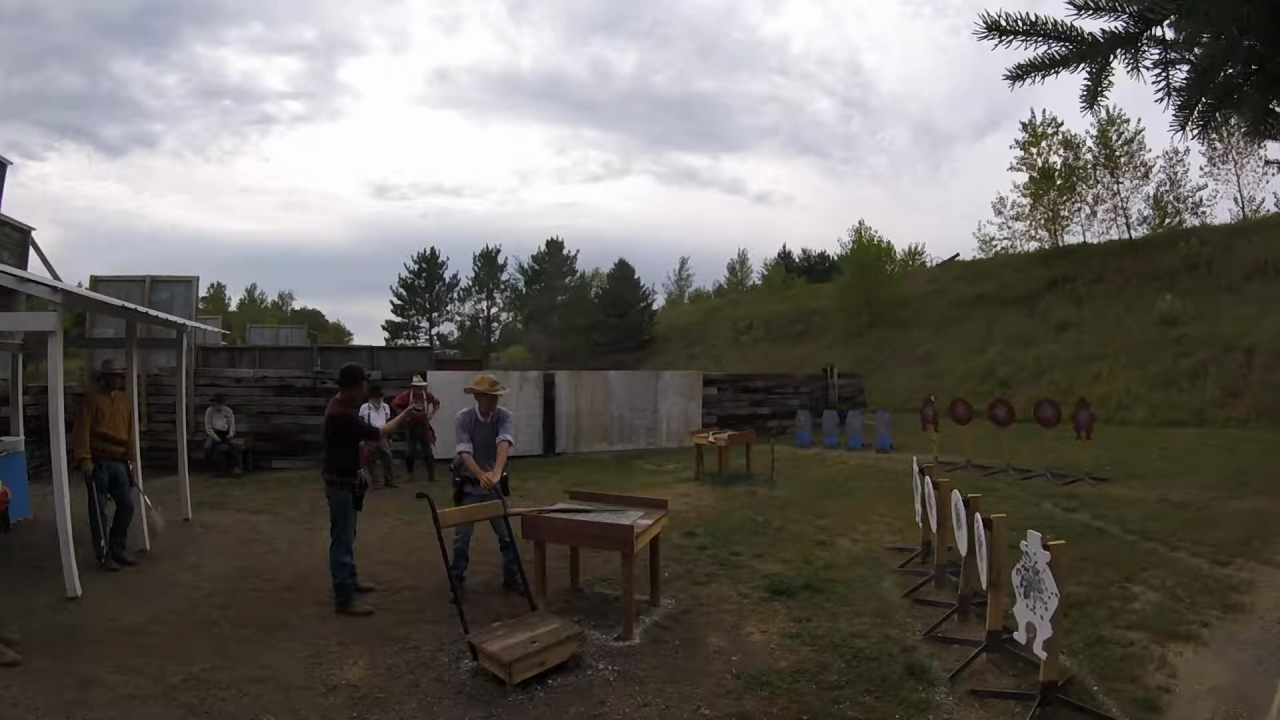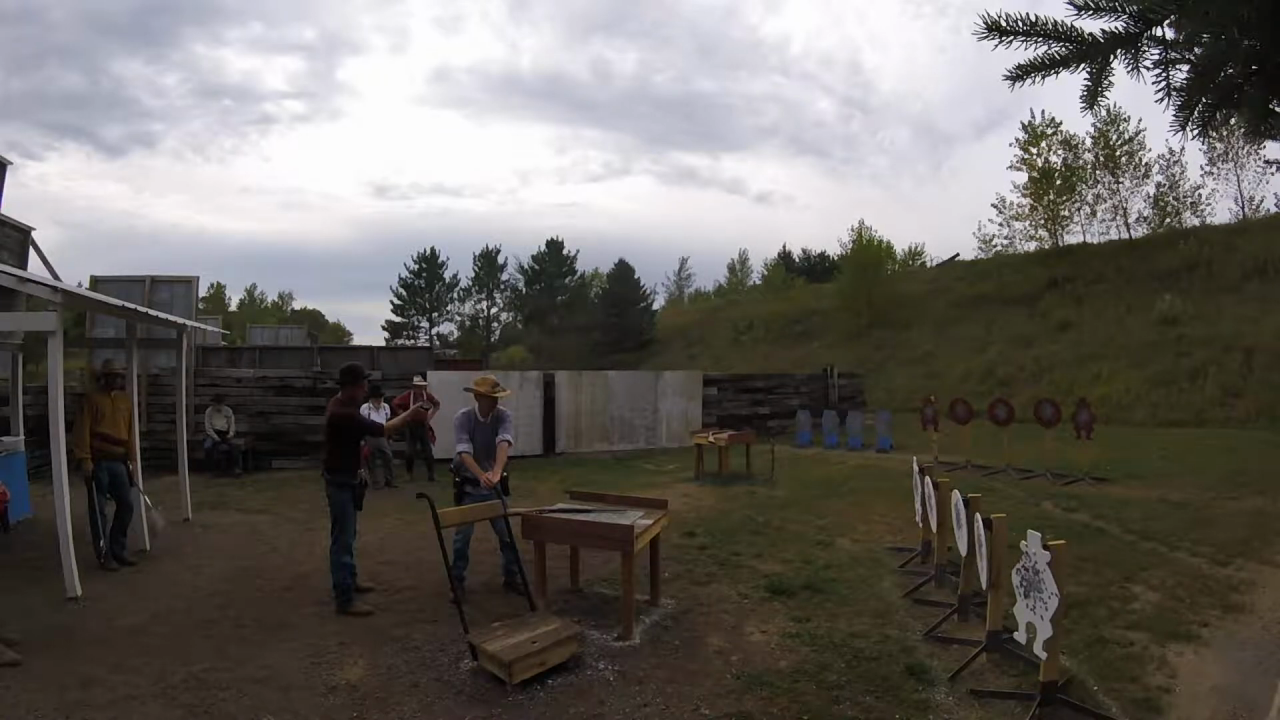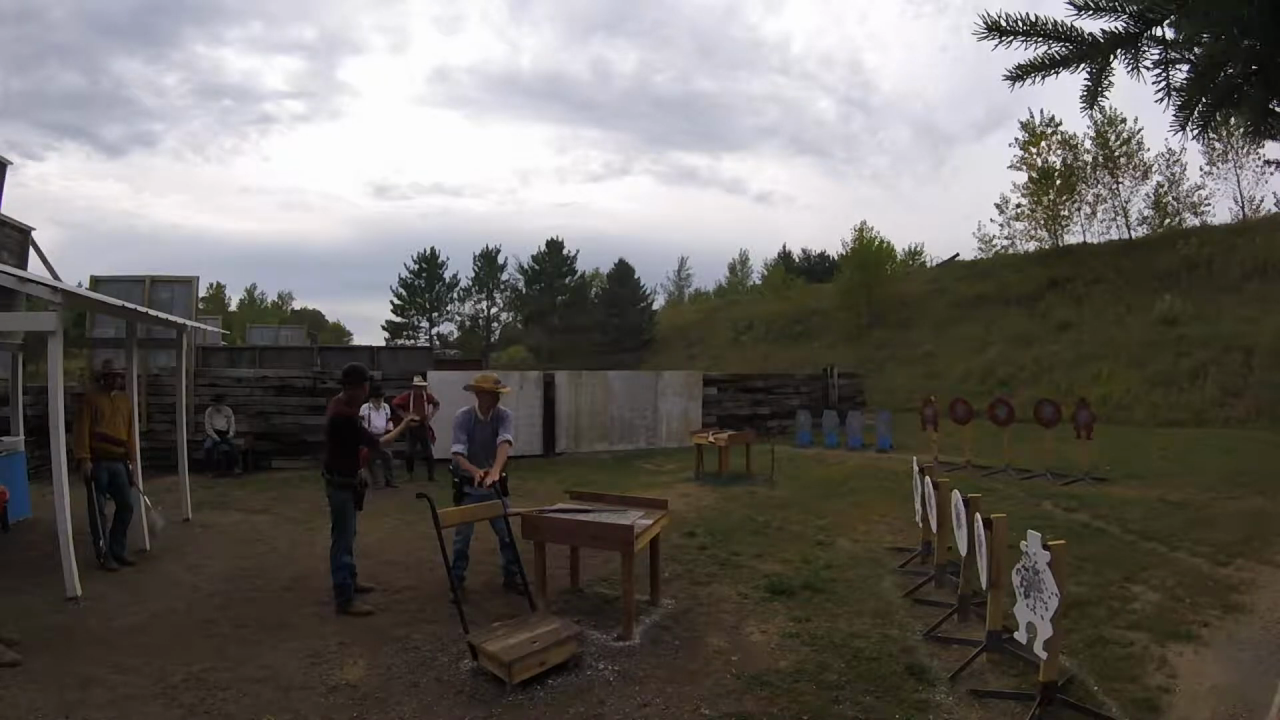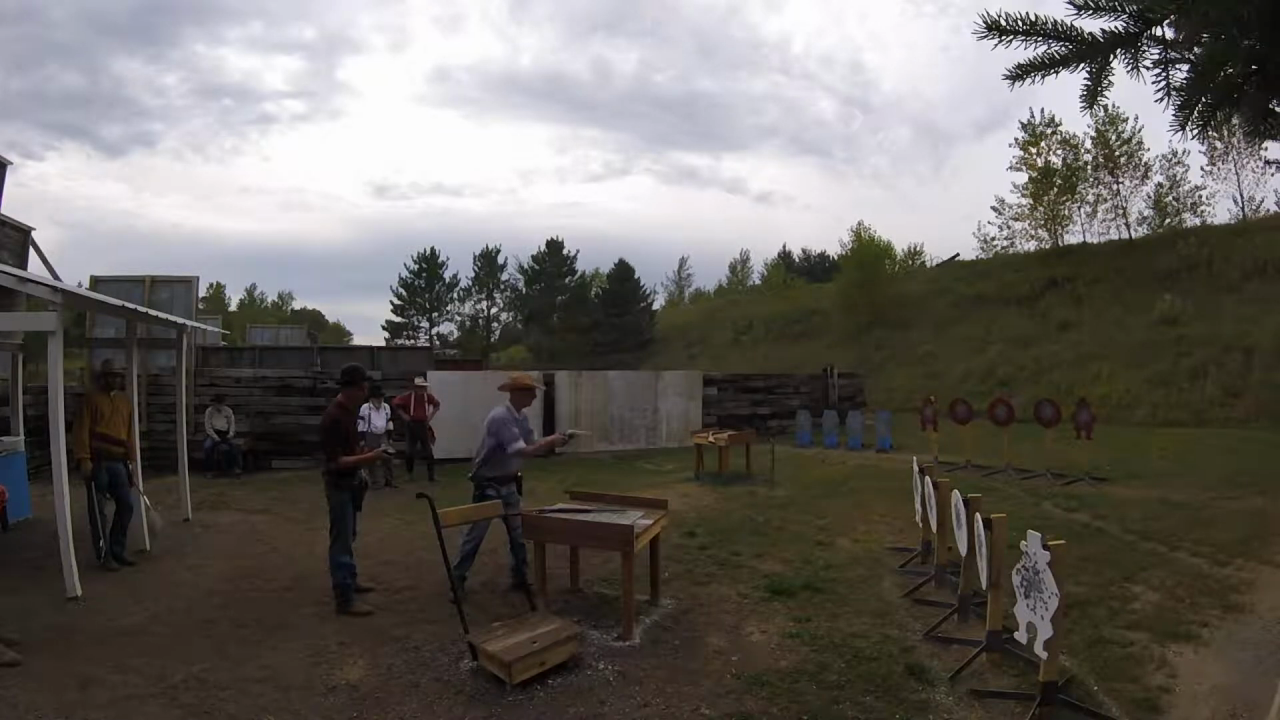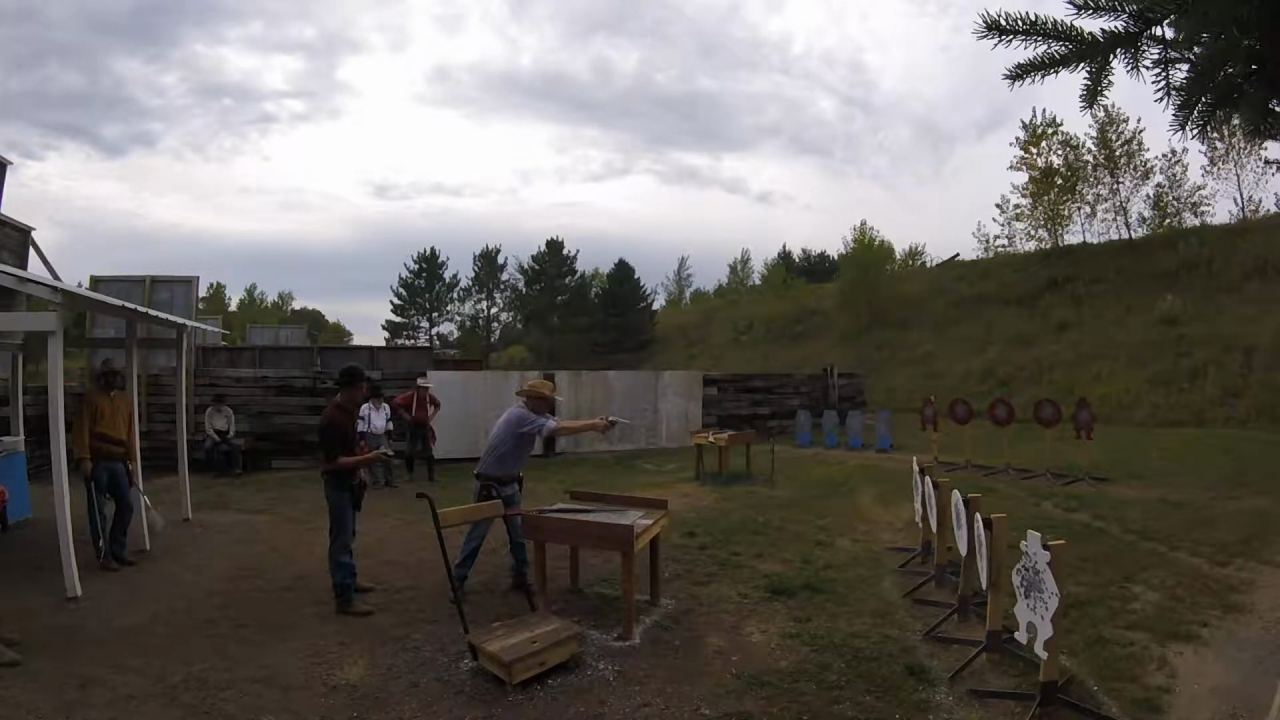
dt=1s
person 1, frame 1
left shoulder: (341, 406)
right shoulder: (341, 414)
right elbow: (377, 434)
right wrist: (405, 416)
left hip: (347, 478)
right hip: (340, 482)
left knee: (347, 535)
right knee: (342, 539)
left ankle: (350, 580)
right ankle: (344, 600)
person 1, frame 2
left shoulder: (341, 405)
right shoulder: (343, 414)
right elbow: (381, 430)
right wrist: (409, 414)
left hip: (346, 478)
right hip: (340, 481)
left knee: (347, 535)
right knee: (342, 539)
left ankle: (349, 580)
right ankle: (344, 600)
person 1, frame 3
left shoulder: (340, 405)
right shoulder: (342, 415)
right elbow: (376, 443)
right wrist: (402, 426)
left hip: (346, 479)
right hip: (340, 482)
left knee: (347, 536)
right knee: (342, 539)
left ankle: (349, 580)
right ankle: (344, 600)
person 1, frame 4
left shoulder: (350, 410)
right shoulder: (334, 417)
right elbow: (335, 461)
left wrist: (364, 454)
right wrist: (368, 458)
left hip: (350, 482)
right hip: (339, 484)
left knee: (348, 536)
right knee: (341, 540)
left ankle: (350, 580)
right ankle: (344, 600)
person 1, frame 5
left shoulder: (350, 410)
right shoulder: (332, 418)
right elbow: (334, 461)
left wrist: (364, 455)
right wrist: (367, 459)
left hip: (349, 482)
right hip: (338, 484)
left knee: (348, 537)
right knee: (341, 540)
left ankle: (350, 580)
right ankle: (344, 599)
person 2, frame 1
left shoulder: (504, 416)
right shoulder: (463, 417)
left elbow: (504, 445)
right elbow: (464, 452)
left wrist: (496, 472)
right wrist: (481, 476)
left hip: (495, 484)
right hip: (469, 485)
left knee: (506, 533)
right knee: (462, 535)
left ankle: (511, 577)
right ankle: (457, 582)
person 2, frame 2
left shoulder: (504, 416)
right shoulder: (463, 418)
left elbow: (503, 444)
right elbow: (464, 452)
left wrist: (497, 472)
right wrist: (481, 475)
left hip: (494, 484)
right hip: (469, 485)
left knee: (506, 533)
right knee: (462, 535)
left ankle: (511, 577)
right ankle: (457, 582)
person 2, frame 3
left shoulder: (504, 415)
right shoulder: (463, 417)
left elbow: (504, 444)
right elbow: (458, 454)
left wrist: (495, 470)
right wrist: (474, 470)
left hip: (494, 485)
right hip: (468, 486)
left knee: (506, 533)
right knee: (463, 535)
left ankle: (511, 577)
right ankle: (457, 581)
person 2, frame 4
left shoulder: (521, 416)
right shoulder: (501, 418)
left elbow: (533, 442)
right elbow: (523, 451)
left wrist: (551, 441)
right wrist: (549, 442)
left hip: (509, 484)
right hip: (487, 486)
left knee: (518, 534)
right knee: (475, 535)
left ankle: (519, 578)
right ankle: (457, 580)
person 2, frame 5
left shoulder: (532, 415)
right shoulder: (520, 416)
left elbow: (561, 423)
right elbow: (559, 431)
left wrist: (593, 422)
right wrist: (592, 425)
left hip: (510, 484)
right hip: (490, 485)
left knee: (518, 534)
right knee: (477, 534)
left ankle: (520, 578)
right ankle: (458, 581)
person 3, frame 1
left shoulder: (125, 400)
right shoulder: (92, 399)
right elbow: (82, 430)
left wrist: (130, 460)
right wrist: (84, 459)
left hip: (119, 462)
right hip: (98, 462)
left knee: (126, 506)
right knee: (99, 510)
left ankle: (118, 550)
right ankle: (104, 555)
person 3, frame 2
left shoulder: (125, 400)
right shoulder: (92, 398)
right elbow: (82, 430)
left wrist: (131, 459)
right wrist: (84, 460)
left hip: (118, 462)
right hip: (98, 462)
left knee: (126, 506)
right knee: (98, 510)
left ankle: (118, 550)
right ankle: (104, 555)
person 3, frame 3
left shoulder: (125, 400)
right shoulder: (92, 399)
right elbow: (81, 430)
left wrist: (130, 459)
right wrist: (83, 459)
left hip: (118, 462)
right hip: (97, 462)
left knee: (126, 506)
right knee: (98, 510)
left ankle: (117, 550)
right ankle: (104, 555)
person 3, frame 4
left shoulder: (124, 400)
right shoulder: (92, 398)
right elbow: (82, 429)
left wrist: (130, 459)
right wrist: (83, 459)
left hip: (118, 462)
right hip: (97, 462)
left knee: (126, 506)
right knee: (98, 510)
left ankle: (117, 550)
right ankle: (104, 556)
person 3, frame 5
left shoulder: (125, 400)
right shoulder: (92, 398)
right elbow: (82, 429)
left wrist: (130, 459)
right wrist: (83, 458)
left hip: (118, 462)
right hip: (97, 462)
left knee: (126, 506)
right knee: (98, 510)
left ankle: (117, 550)
right ankle: (104, 555)
